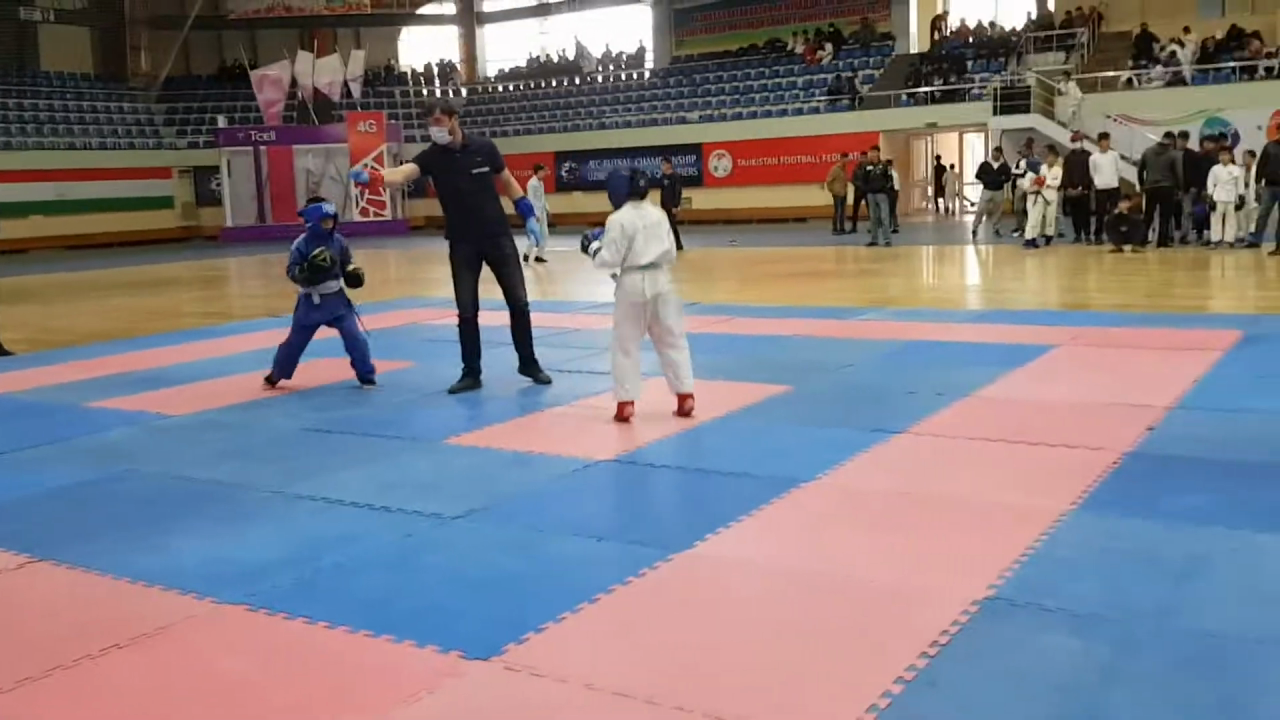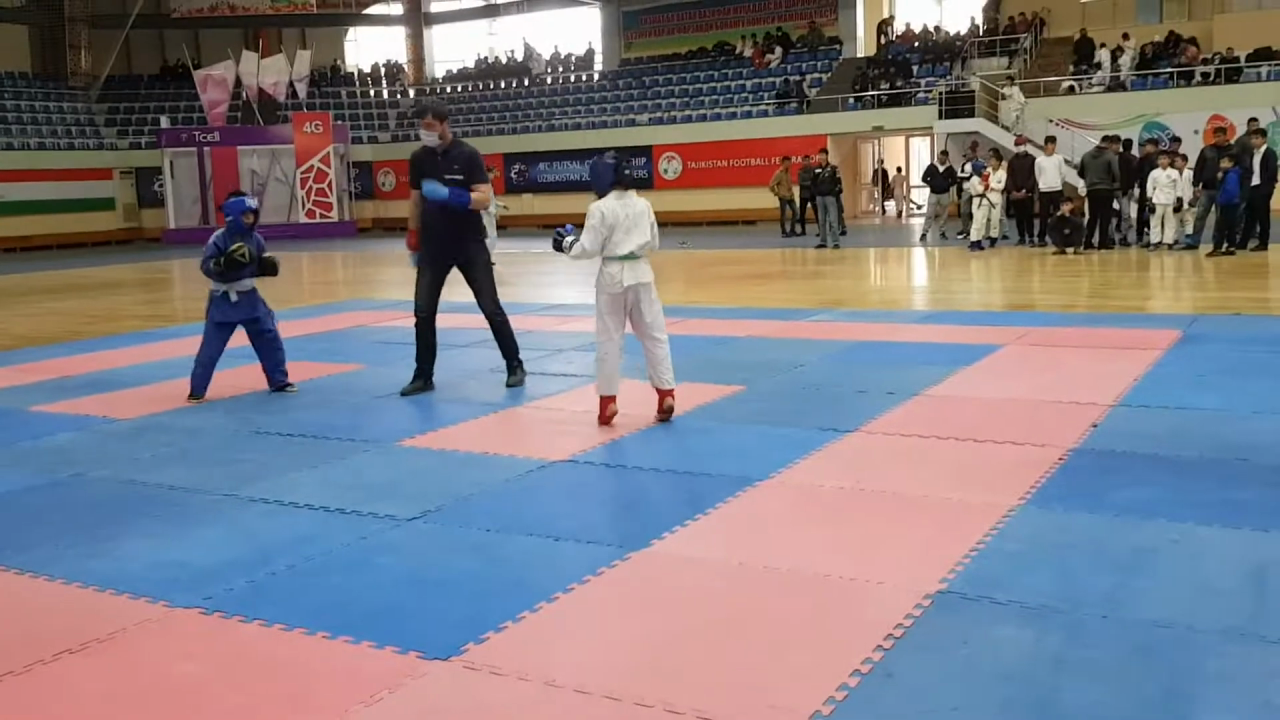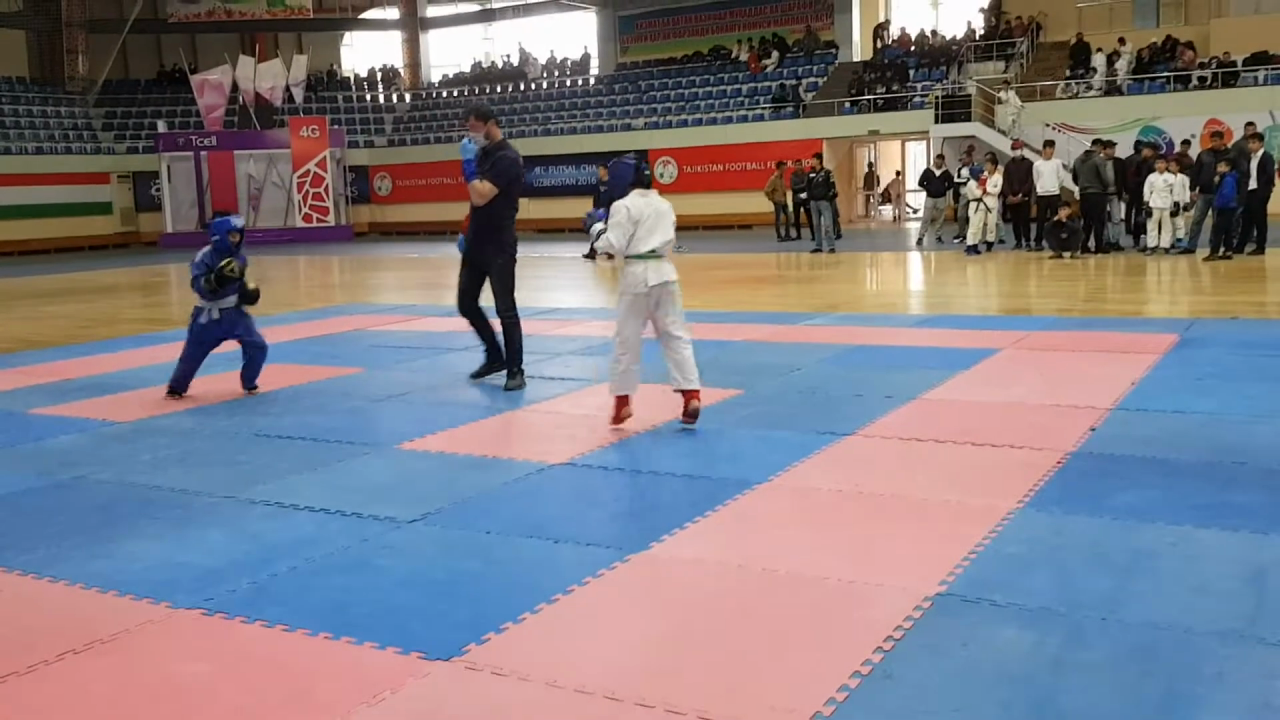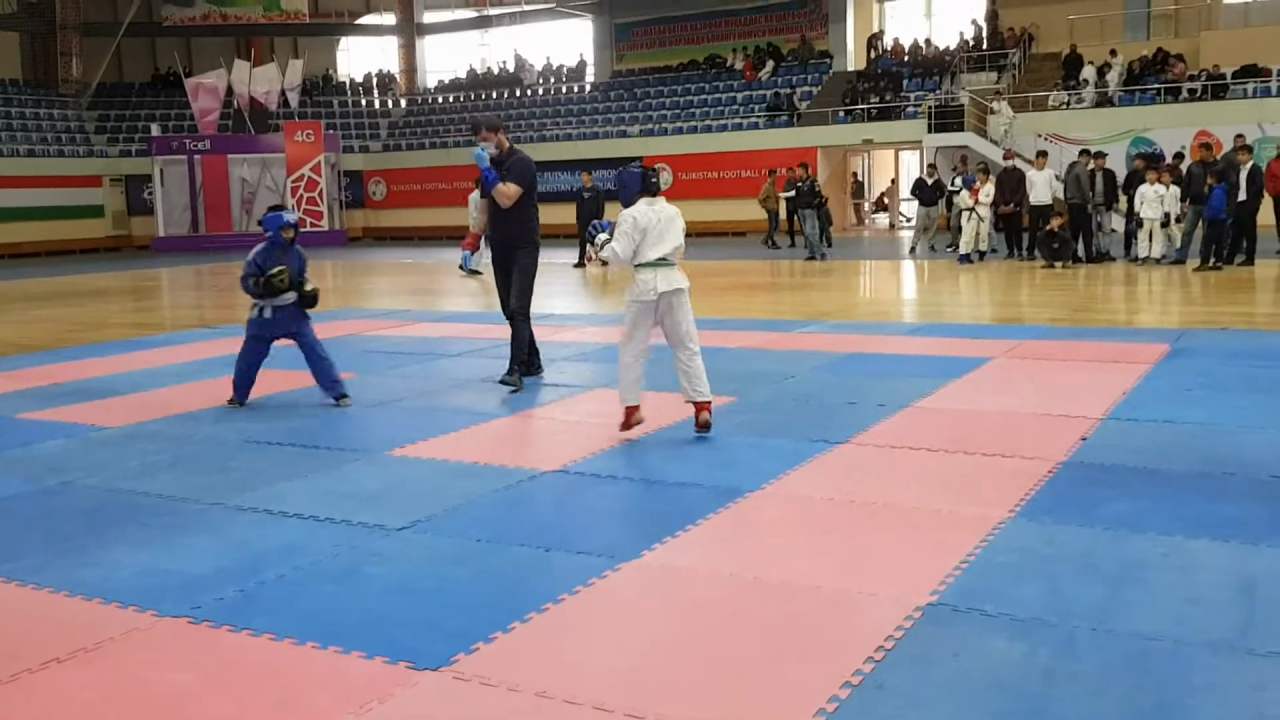
dt=0.4s
person 1, frame 1
left shoulder: (484, 147)
right shoulder: (431, 156)
left elbow: (508, 181)
right elbow: (402, 173)
left wrist: (529, 215)
right wrist: (370, 177)
left hip: (498, 237)
right hip: (462, 244)
left knee: (518, 302)
right knee: (467, 311)
left ankle: (529, 363)
right ankle: (471, 373)
person 1, frame 2
left shoulder: (467, 156)
right shoulder: (419, 158)
left elbow: (484, 199)
right elbow: (416, 201)
left wrist: (447, 195)
right wrist: (413, 242)
left hip: (469, 243)
right hip: (433, 246)
left knee: (490, 308)
right knee: (423, 313)
left ankle: (514, 365)
right ankle: (423, 376)
person 1, frame 3
left shoulder: (507, 159)
right shoulder: (482, 153)
left elbow: (480, 197)
left wrist: (468, 161)
right wrist: (466, 231)
left hip: (498, 245)
right hip: (476, 242)
left knee: (505, 310)
right knee: (466, 304)
left ankle: (515, 371)
right ankle: (495, 356)
person 1, frame 4
left shoulder: (522, 163)
right shoulder: (492, 166)
left elbow: (506, 199)
right elbow: (486, 209)
left wrist: (486, 170)
left hip: (524, 247)
right hip: (500, 247)
left knee: (518, 308)
right knee: (510, 310)
left ankle: (515, 370)
right ankle: (531, 362)
person 2, frame 1
left shoulder: (618, 220)
right shoulder: (659, 216)
left elbow: (609, 260)
right elbow: (670, 255)
left wrist: (593, 248)
left hip: (633, 287)
right hip: (660, 284)
left knee: (625, 348)
right knee: (673, 343)
left ankle: (626, 403)
right ankle: (686, 398)
person 2, frame 2
left shoulder: (599, 210)
right shoulder: (644, 206)
left elbow: (589, 249)
right elbow: (653, 244)
left wrist: (567, 244)
left hip: (613, 277)
right hip: (641, 274)
left knee: (609, 342)
right knee: (654, 336)
left ankle: (608, 401)
right ankle: (666, 394)
person 2, frame 3
left shoulder: (623, 207)
right shoulder: (664, 205)
left elbow: (615, 245)
left wrist: (598, 229)
left hip: (636, 276)
right hip: (664, 274)
left knee: (627, 341)
right knee: (676, 337)
left ankle: (622, 402)
right ankle: (691, 397)
person 2, frame 4
left shoulder: (631, 215)
right shoulder: (673, 212)
left elbow: (621, 255)
left wrist: (601, 240)
left hip: (646, 284)
right hip: (674, 282)
left knee: (632, 349)
right knee: (687, 346)
left ankle: (632, 409)
right ankle: (702, 407)
person 3, frame 1
left shoulder: (338, 241)
right shoulder: (302, 244)
left elbow: (346, 263)
right elbow: (292, 272)
left wrist: (353, 273)
right wrist: (309, 269)
left hip: (336, 299)
right hip: (311, 301)
left knee: (355, 338)
right knee: (295, 342)
left ankle: (367, 376)
right ankle: (276, 375)
person 3, frame 2
left shoulder: (256, 238)
right shoulder: (219, 239)
left elbow: (261, 266)
right elbow: (207, 267)
left wrist: (268, 266)
right wrist: (226, 263)
left hip: (249, 297)
right hip: (223, 300)
left knee: (270, 338)
right knee: (211, 346)
left ankle: (279, 381)
right ankle: (197, 390)
person 3, frame 3
left shoulder: (239, 257)
right shoulder: (205, 257)
right elbow: (198, 286)
left wrist: (247, 292)
right wrist: (217, 279)
left hip: (234, 312)
right hip: (208, 316)
left knee: (258, 347)
right knee: (193, 355)
left ankle: (249, 383)
right ankle: (177, 387)
person 3, frame 4
left shoulder: (296, 252)
right shoulder: (259, 254)
right elbow: (247, 282)
left wrist: (308, 291)
right wrist: (265, 285)
left hip: (293, 310)
right hip: (266, 314)
left knee: (315, 351)
right knee: (251, 356)
left ankle: (337, 391)
right ankle: (239, 395)
